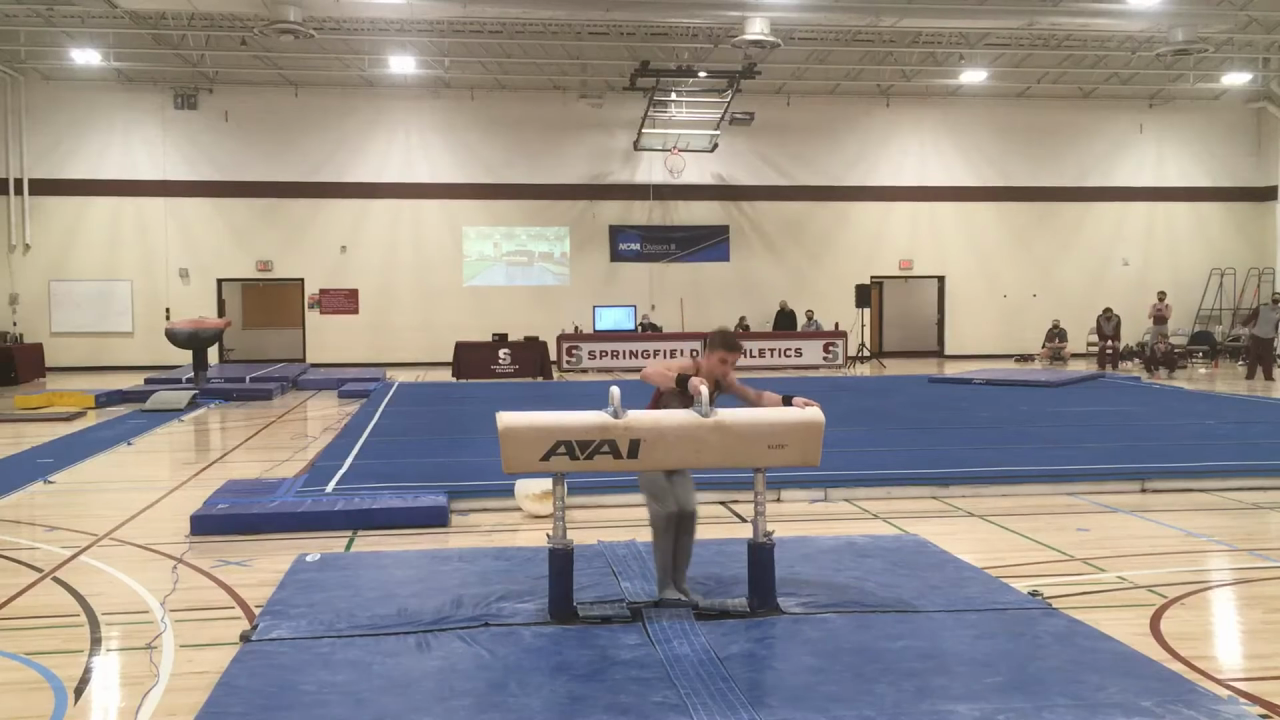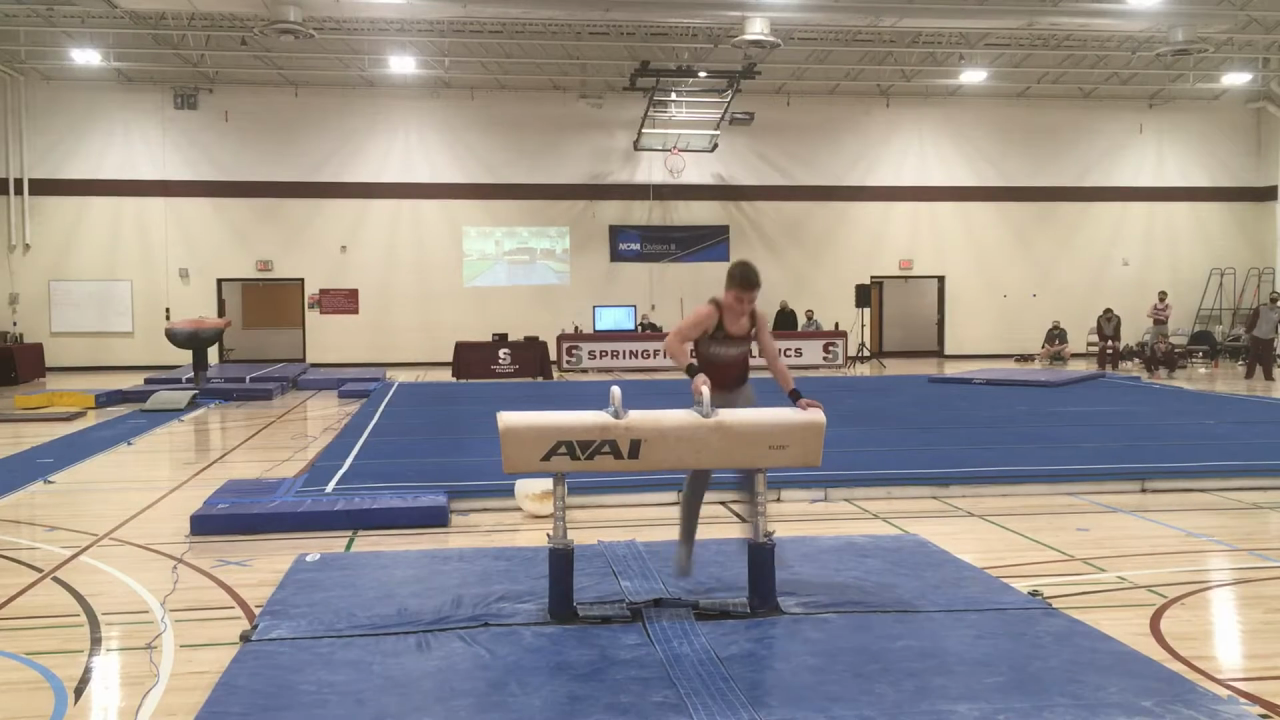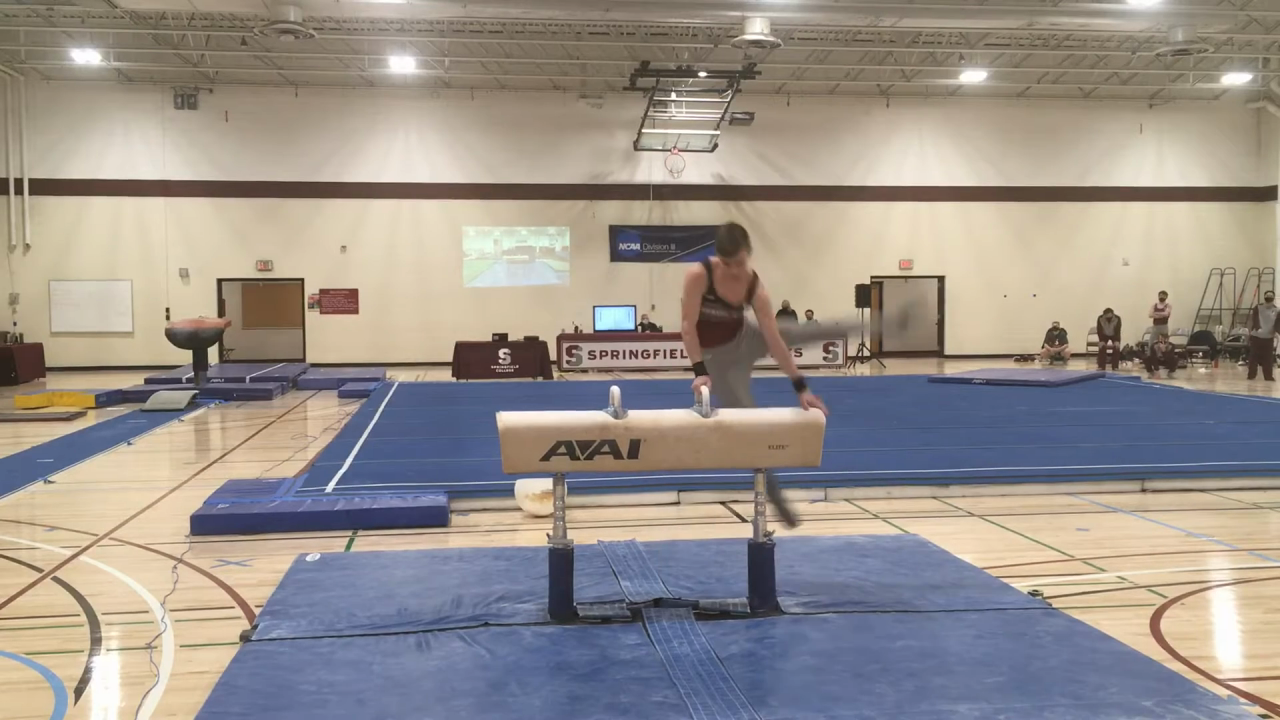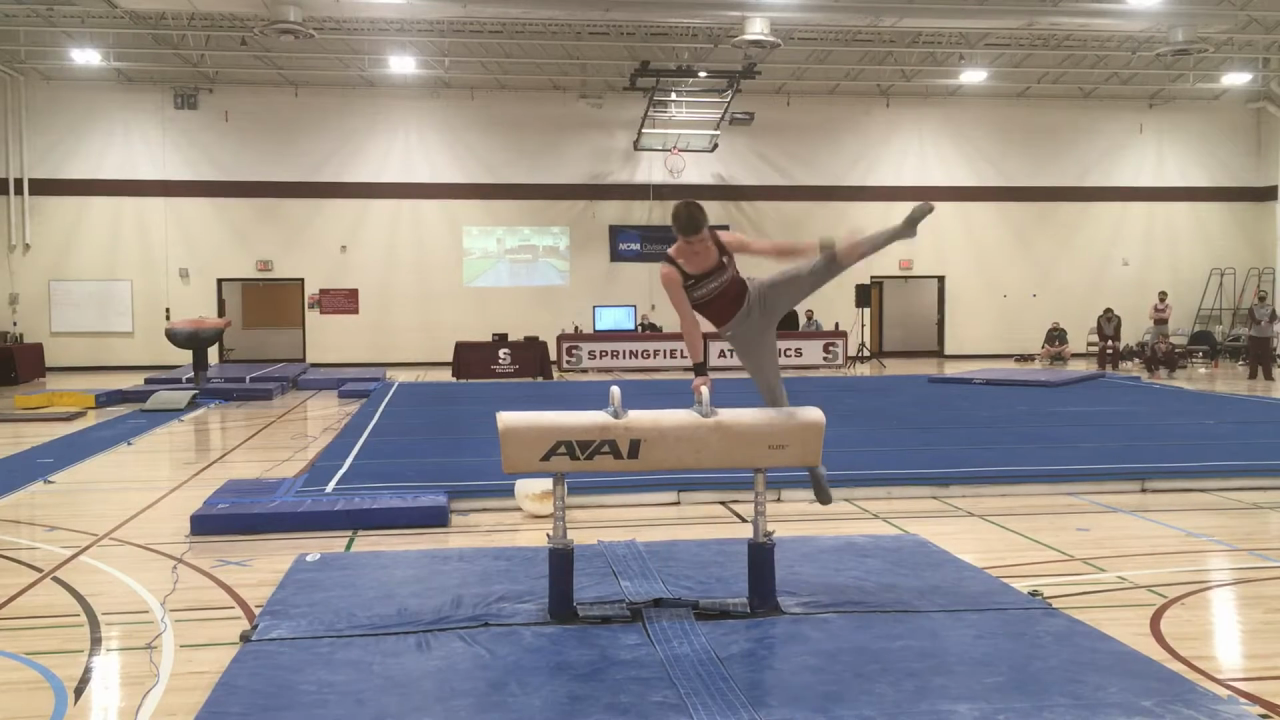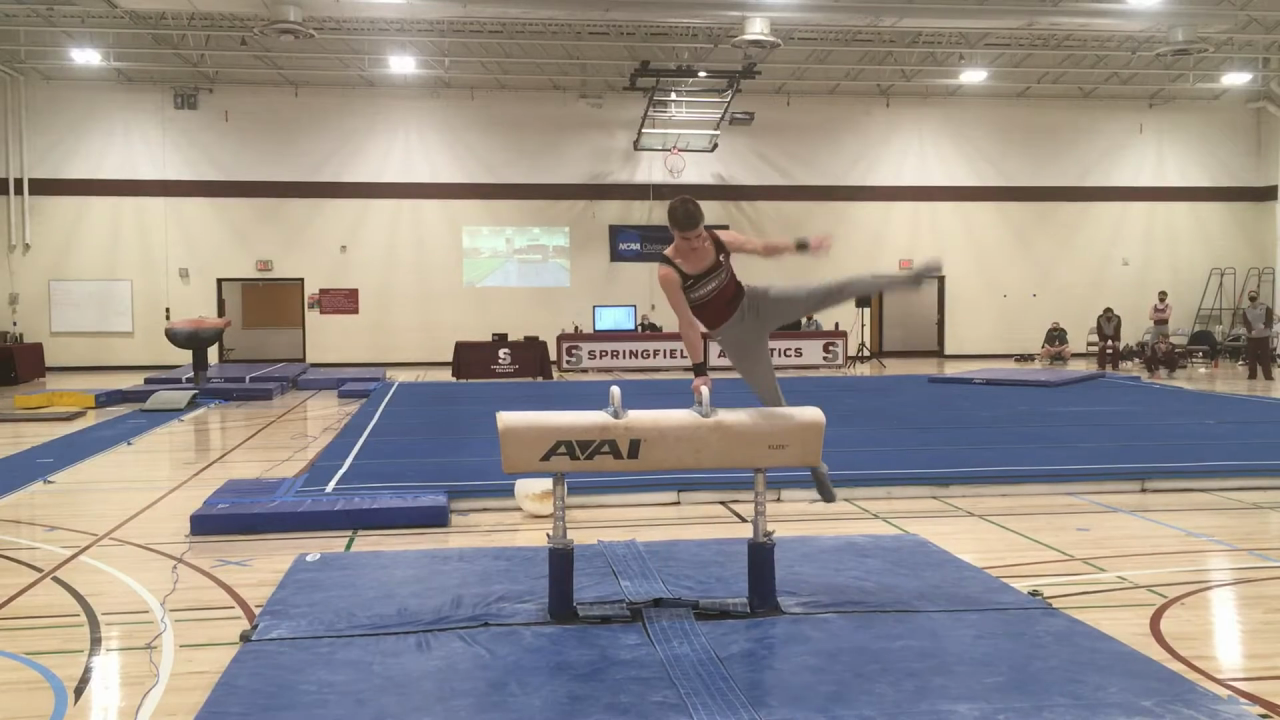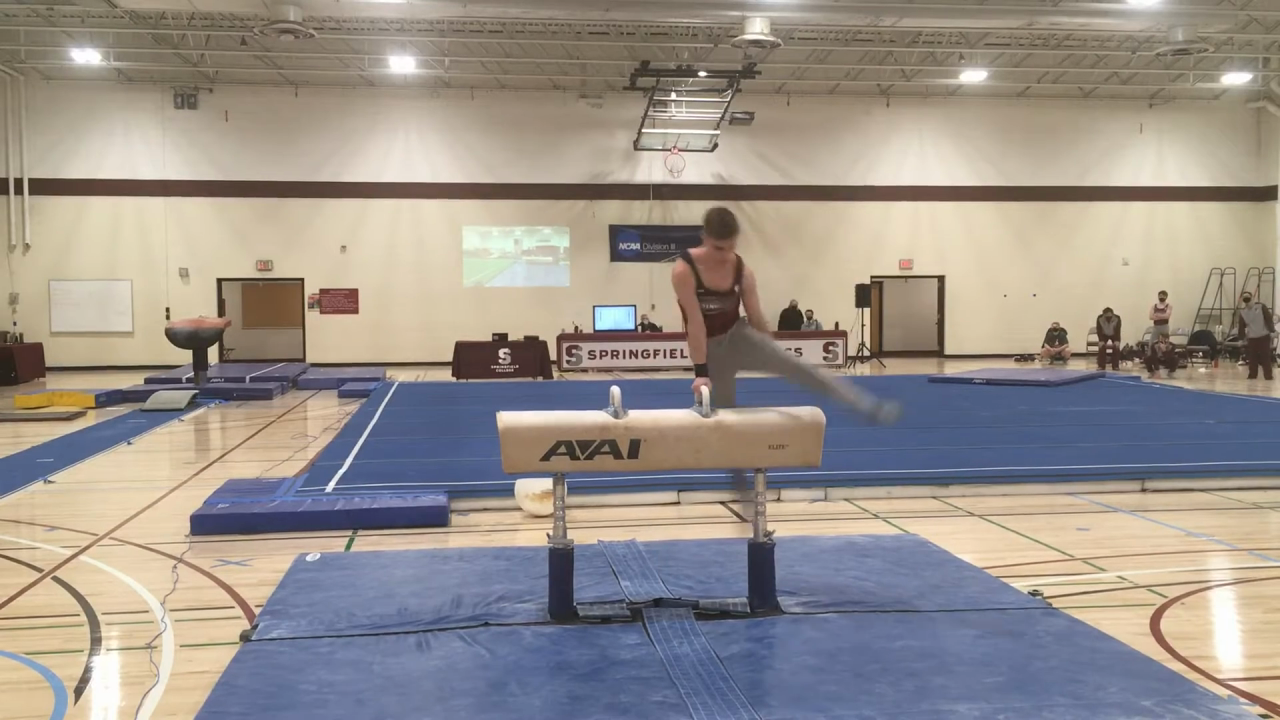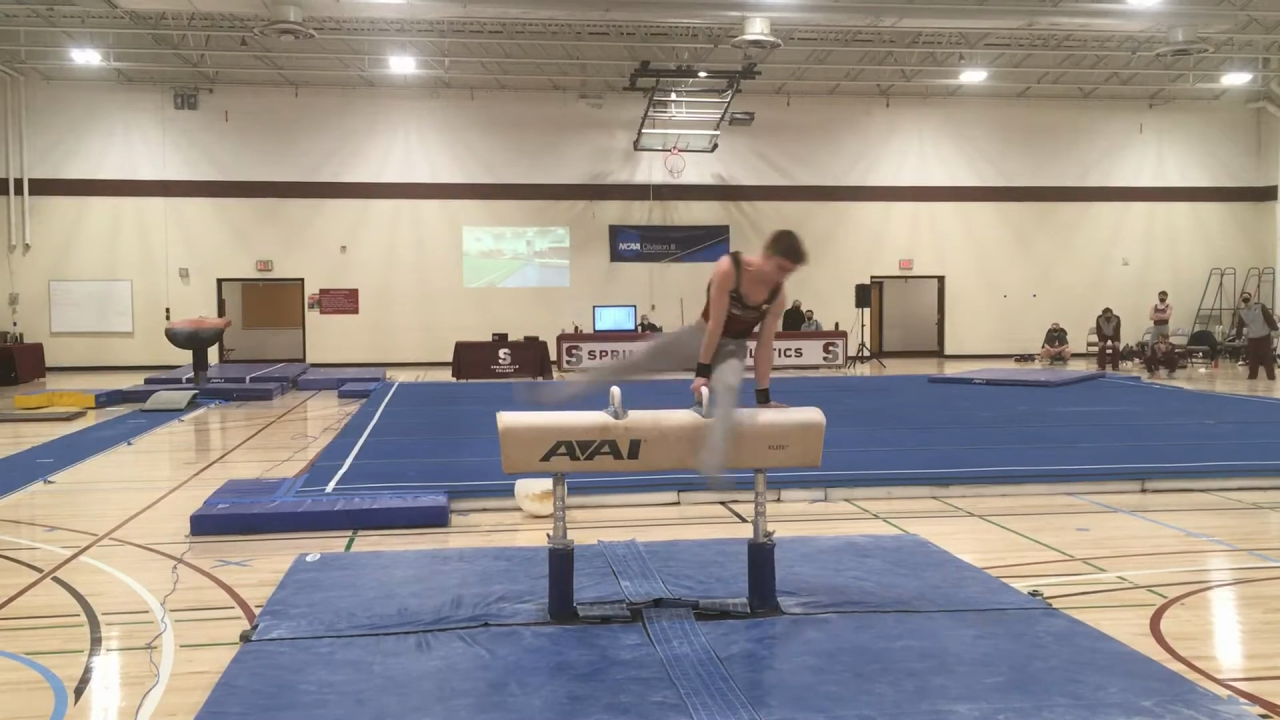
dt=0.2s
person 1, frame 1
left shoulder: (722, 381)
right shoulder: (687, 368)
left elbow: (755, 396)
right elbow: (648, 373)
left wrist: (790, 401)
right wrist: (686, 381)
left knee: (686, 511)
right knee: (666, 511)
left ankle: (679, 582)
right ankle: (666, 586)
person 1, frame 2
left shoulder: (757, 317)
right shoulder: (708, 313)
left elbow: (772, 359)
right elbow: (672, 342)
left wrist: (796, 397)
right wrist: (695, 374)
left hip: (741, 396)
right hip: (708, 400)
left knee: (753, 468)
right knee: (700, 476)
right ankle: (685, 546)
person 1, frame 3
left shoulder: (754, 284)
right shoulder: (697, 274)
left elbow: (774, 338)
right elbow: (688, 326)
left wrist: (800, 387)
right wrist: (699, 372)
left hip: (746, 338)
right hip: (720, 358)
left knee: (810, 333)
right ankle: (775, 496)
person 1, frame 4
left shoulder: (721, 240)
right shoulder: (670, 270)
left elbow: (769, 248)
right elbow: (688, 323)
left wrist: (823, 246)
right wrist: (699, 371)
left hip: (760, 299)
right hip: (742, 329)
left knee: (827, 266)
right knee: (775, 401)
left ankle: (902, 230)
right ankle: (812, 466)
person 1, frame 5
left shoulder: (719, 240)
right shoulder: (668, 271)
left elbow: (763, 248)
right elbow: (687, 324)
left wrist: (803, 245)
right wrist: (699, 372)
left hip: (756, 304)
right hip: (735, 334)
left knee: (830, 292)
right knee: (772, 403)
left ankle: (906, 278)
right ankle: (814, 465)
person 1, frame 6
left shoulder: (742, 271)
right shoulder: (684, 271)
left elbow: (756, 317)
right elbow: (695, 327)
left wrist: (772, 350)
right wrist: (700, 373)
left hip: (739, 337)
right hip: (709, 350)
left knee: (795, 367)
left ankle: (869, 407)
person 1, frame 7
left shoulder: (780, 295)
right shoulder: (728, 268)
left elbow: (766, 347)
right elbow: (715, 324)
left wrist: (764, 398)
right wrist: (701, 372)
left hip: (733, 350)
right hip: (702, 337)
left knee: (727, 393)
right knee: (627, 363)
left ankle: (712, 464)
right ankle: (549, 392)
